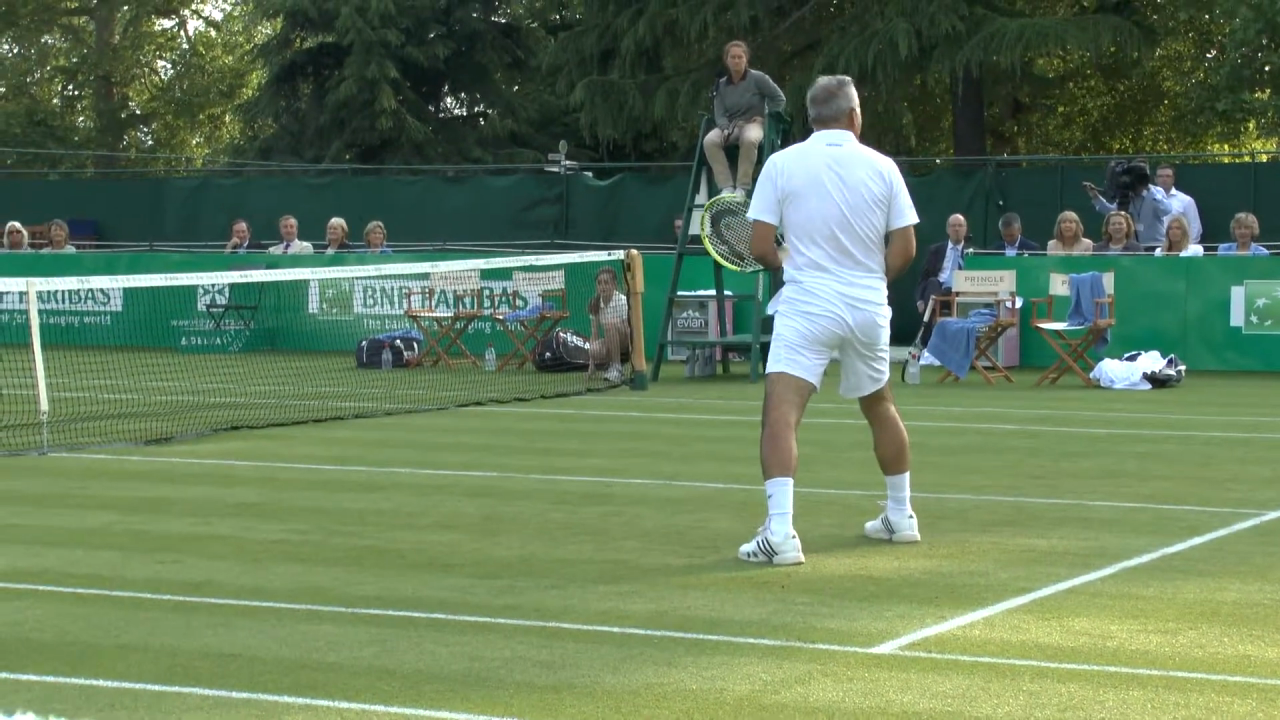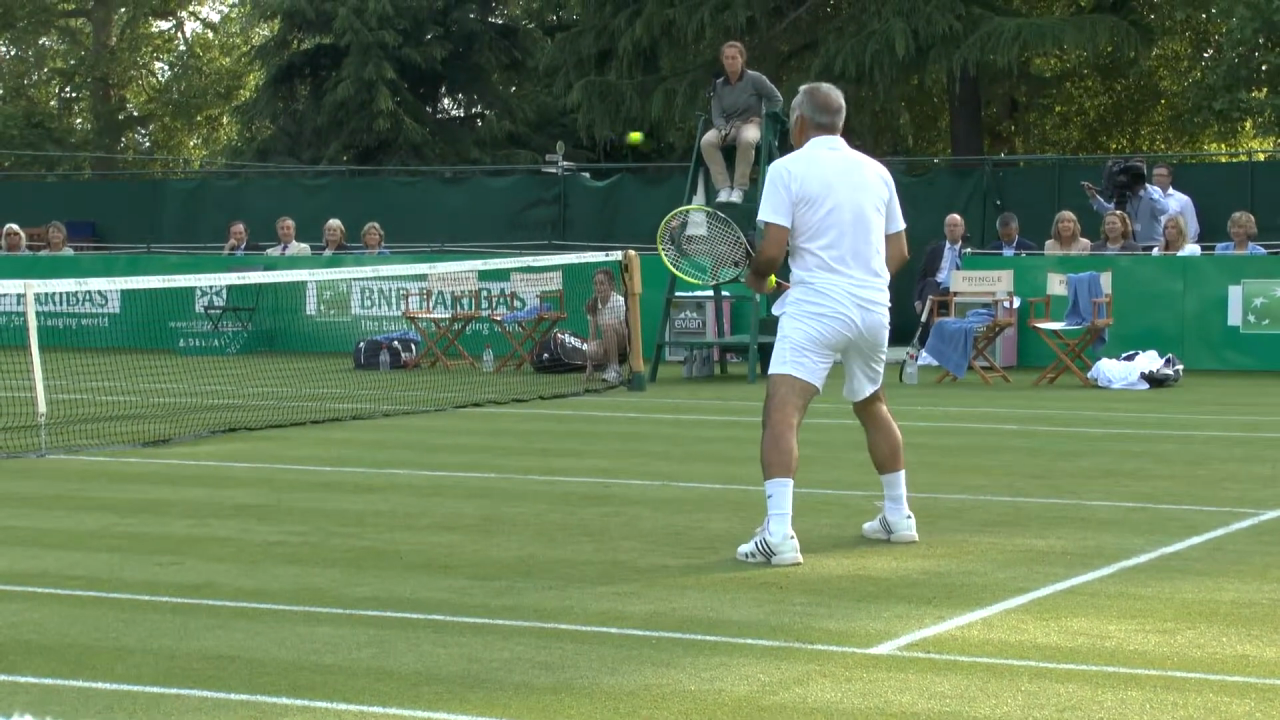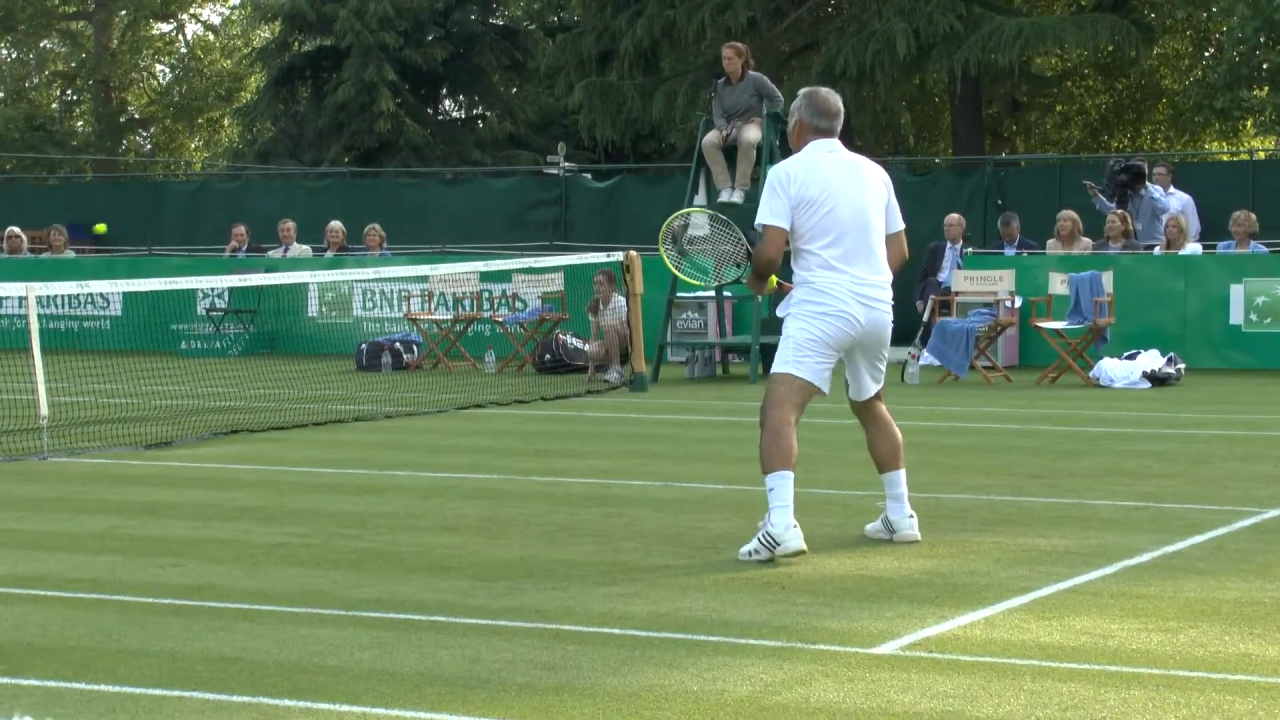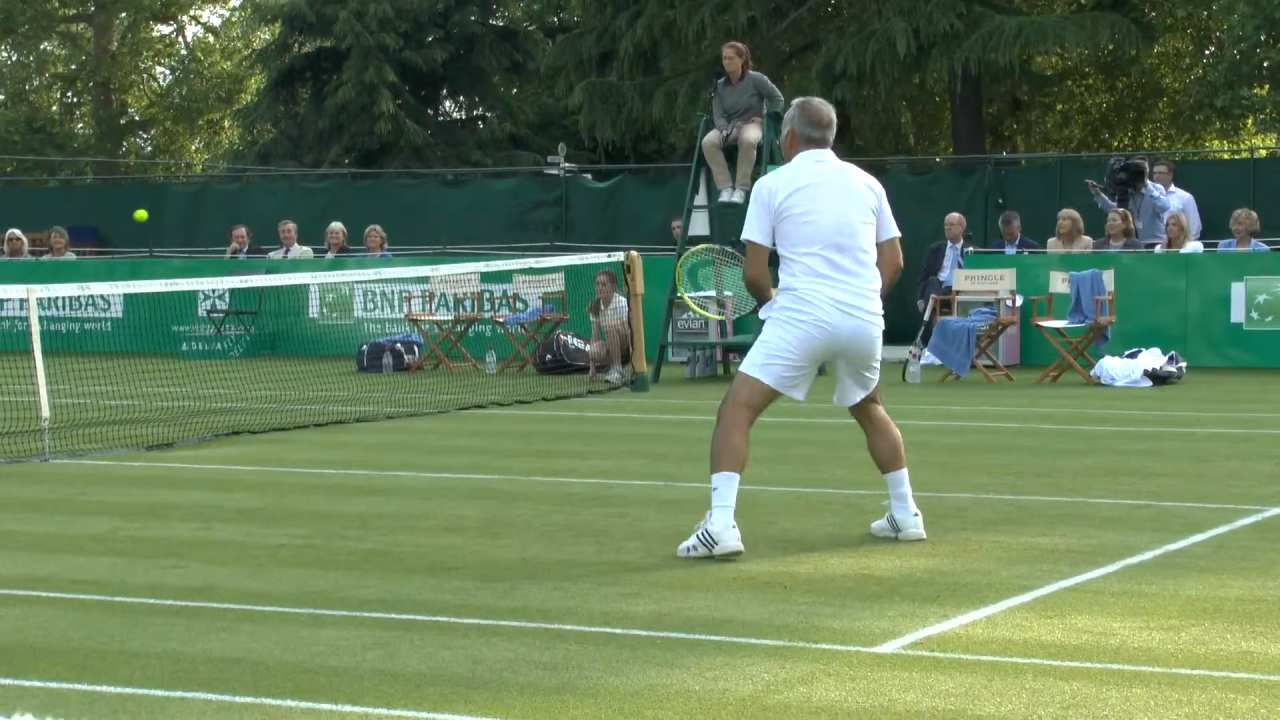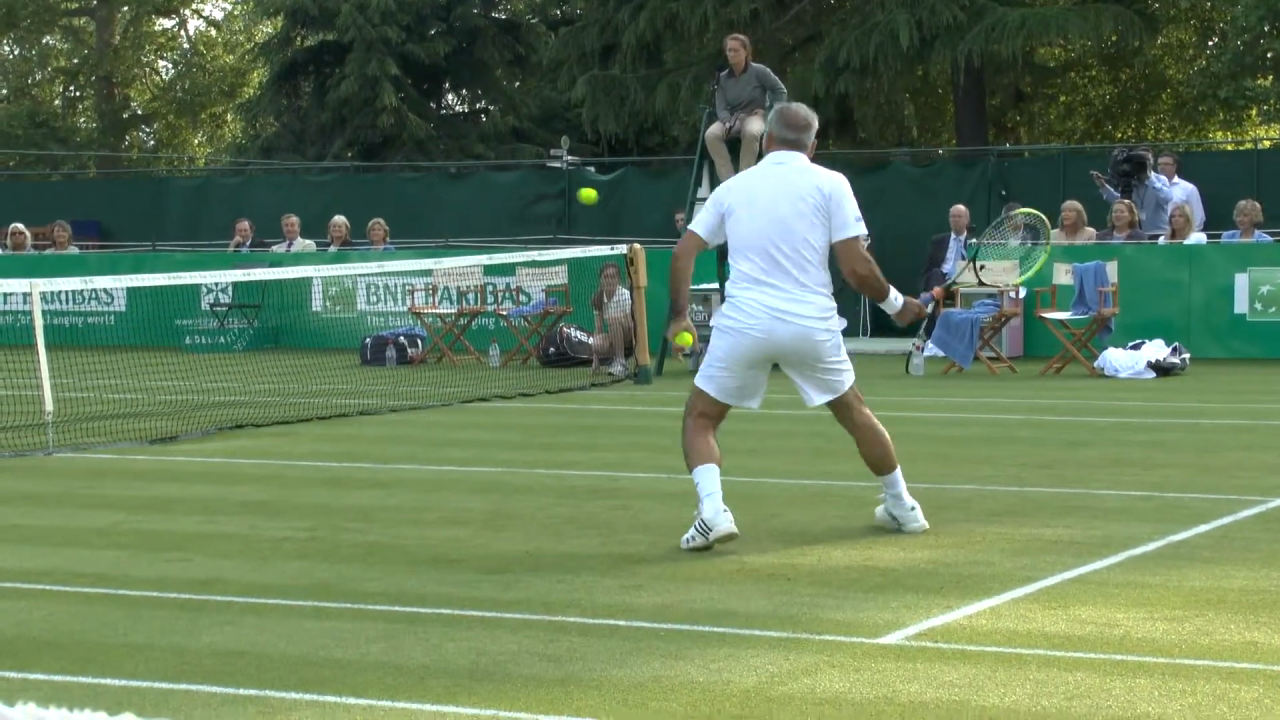
dt=0.3s
person 1, frame 1
left shoulder: (781, 164)
right shoulder: (882, 167)
left elbow: (760, 247)
right elbow: (904, 250)
left hip: (806, 307)
right hip: (867, 308)
left knee: (780, 416)
right knee: (880, 408)
left ankle: (780, 532)
right ankle: (900, 516)
person 1, frame 2
left shoulder: (787, 169)
right shoulder: (876, 171)
left elbow: (773, 250)
right elbow: (898, 253)
left wrist: (756, 276)
left hip: (815, 310)
right hip: (873, 310)
left knee: (780, 415)
right knee: (872, 407)
left ankle: (779, 533)
right ankle: (897, 515)
person 1, frame 3
left shoulder: (787, 172)
right shoulder: (874, 172)
left elbow: (770, 253)
right elbow: (899, 252)
left wrist: (757, 278)
left hip: (821, 309)
right hip: (877, 309)
left knee: (778, 413)
right knee: (871, 407)
left ankle: (781, 524)
right ankle: (900, 515)
person 1, frame 4
left shoulder: (771, 185)
right shoulder: (867, 182)
left elbow: (755, 272)
right elbow: (893, 262)
left wrist: (771, 299)
left hip: (803, 316)
right hip: (864, 319)
left knee: (736, 412)
right knee: (869, 410)
left ankle: (721, 524)
right ankle: (904, 514)
person 1, frame 5
left shoulder: (733, 187)
right shoulder: (831, 182)
left elbow: (684, 252)
right elbow: (855, 265)
left wrist: (679, 315)
right wrist: (894, 301)
left hip: (743, 321)
right hip: (810, 323)
left knee: (698, 420)
right knee: (852, 412)
left ankle: (712, 511)
right ankle: (902, 506)
